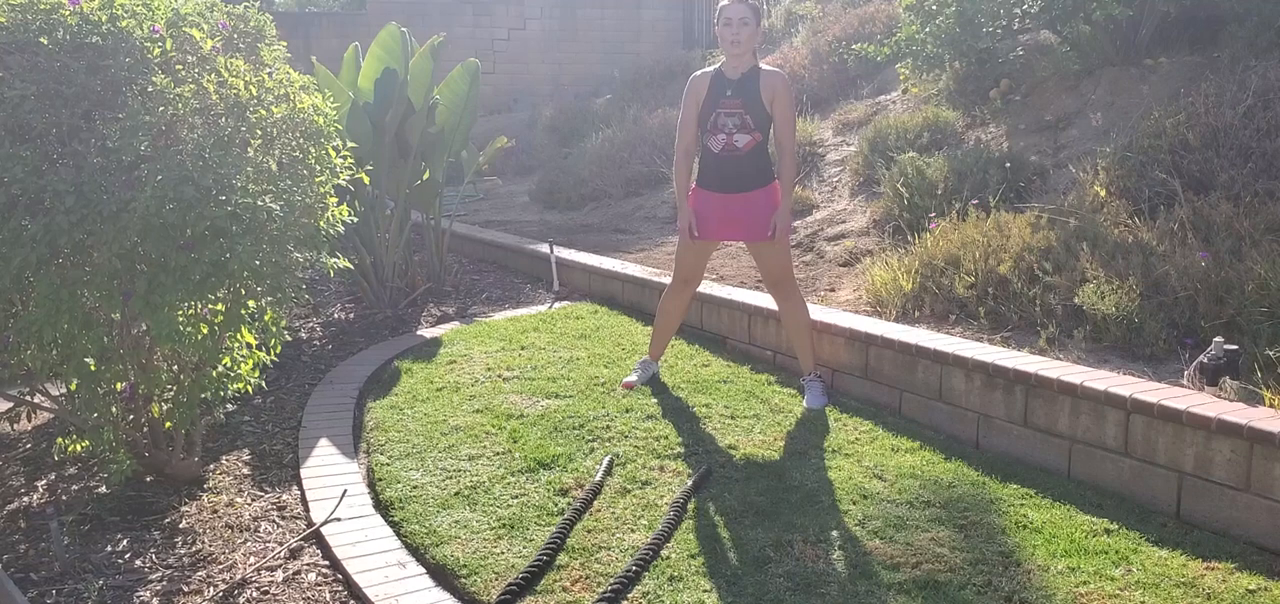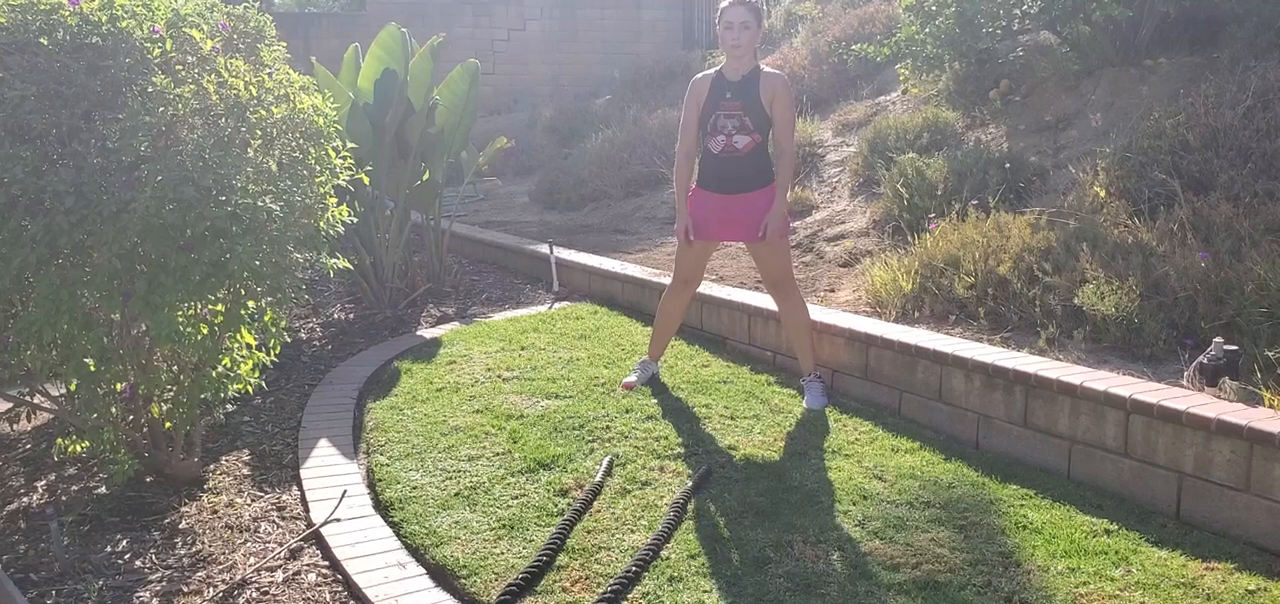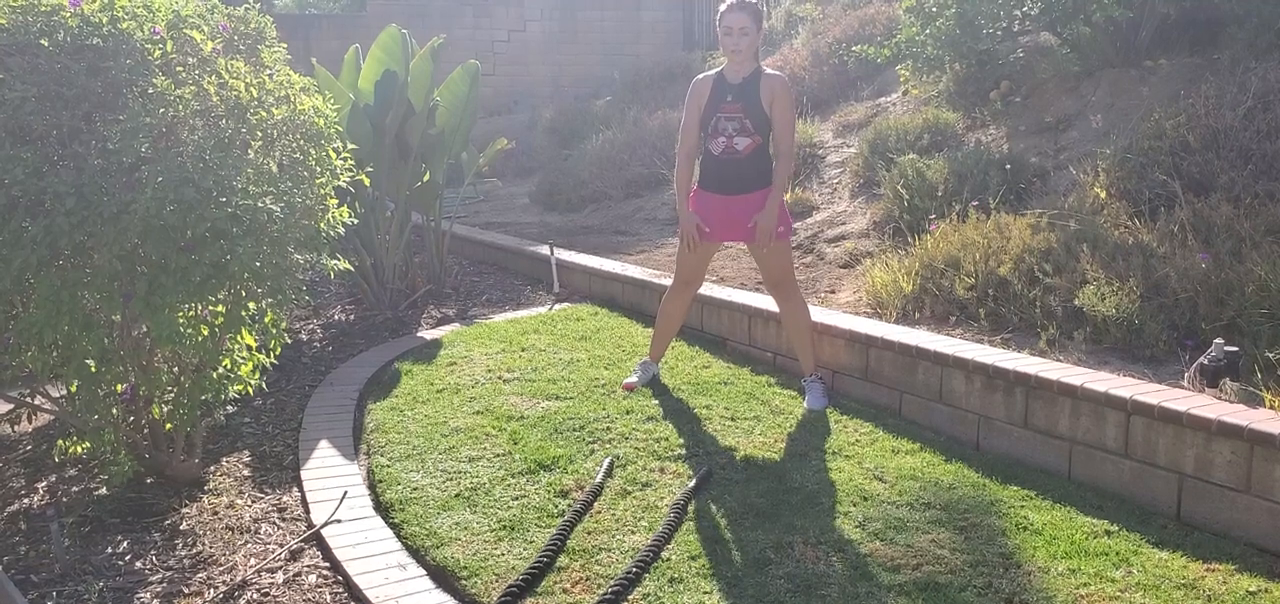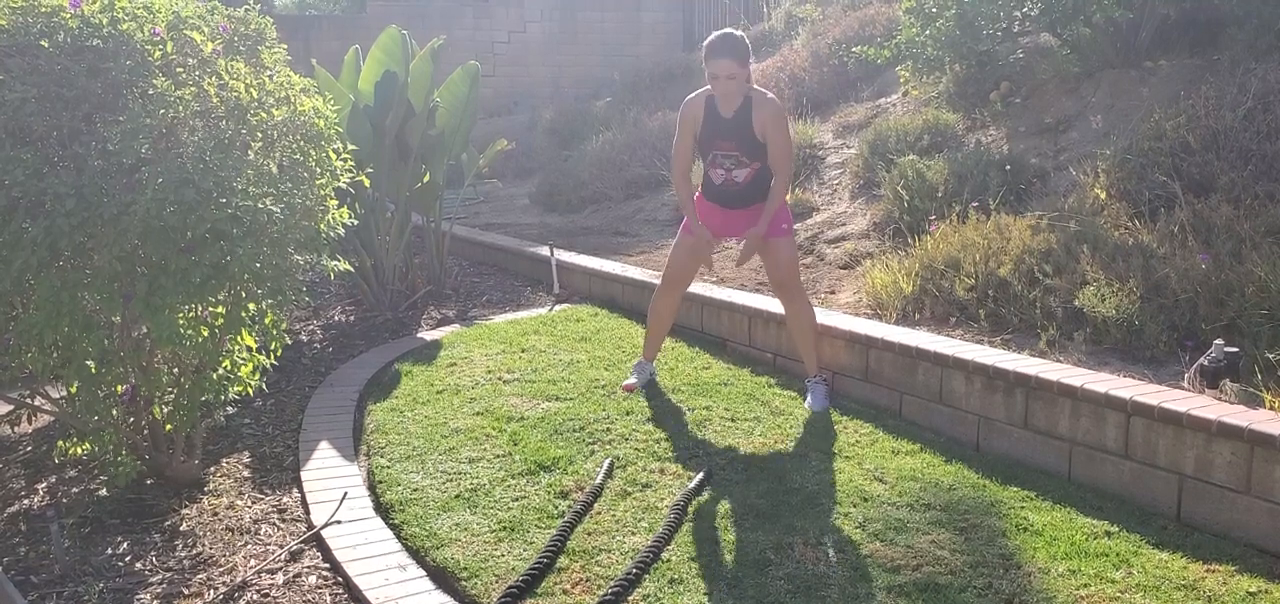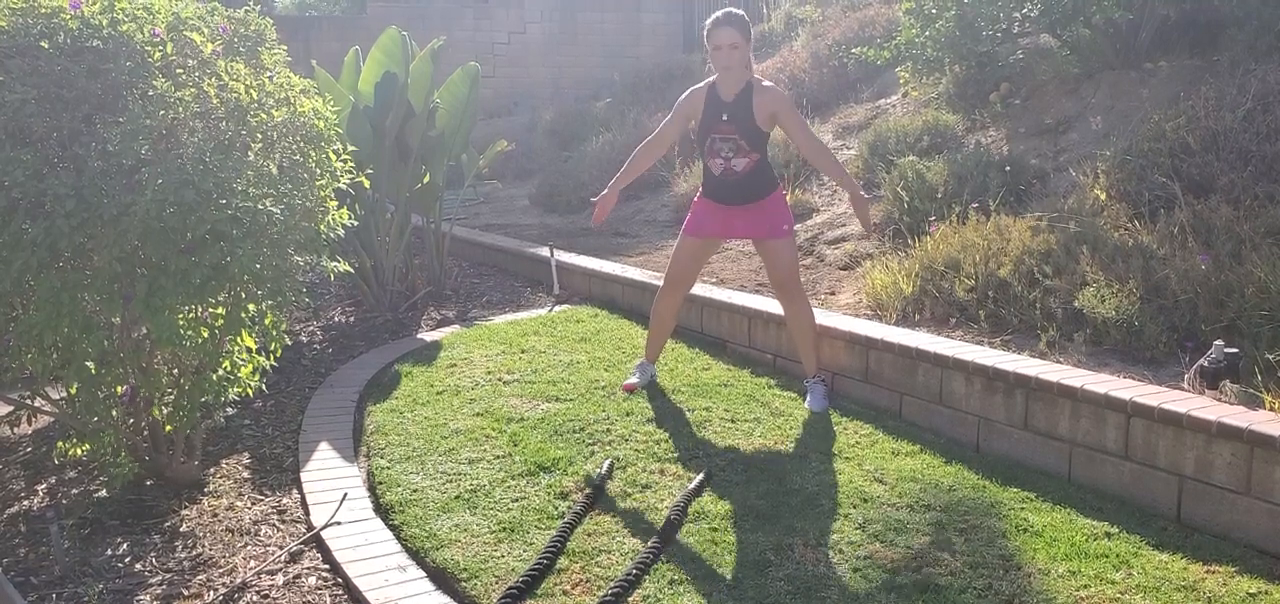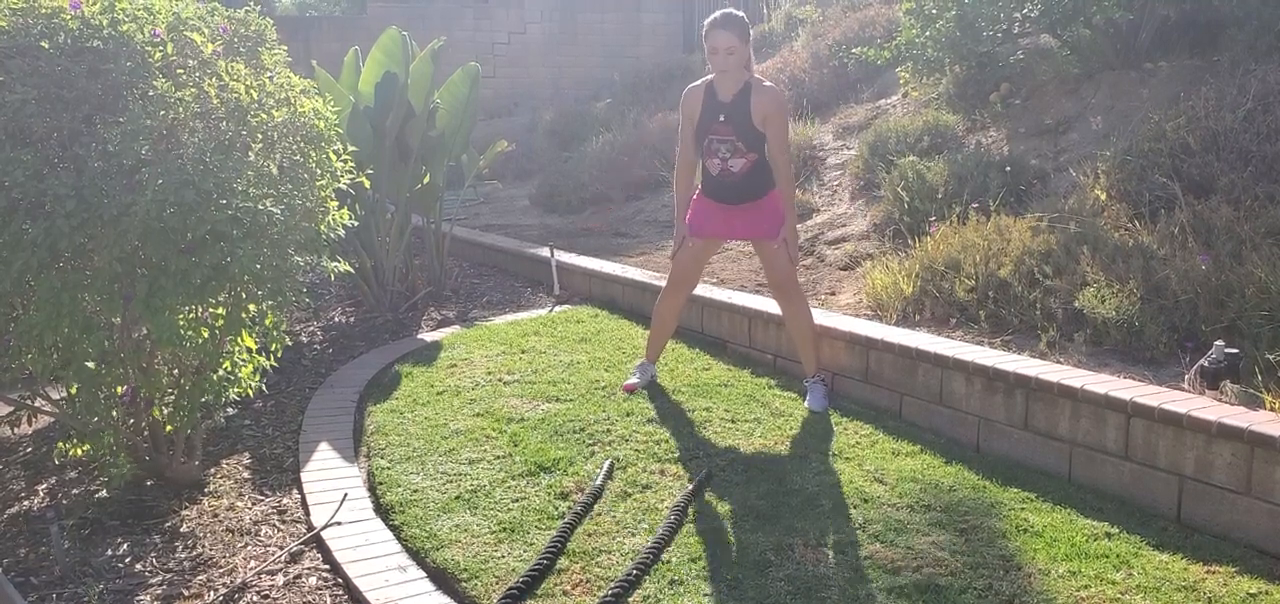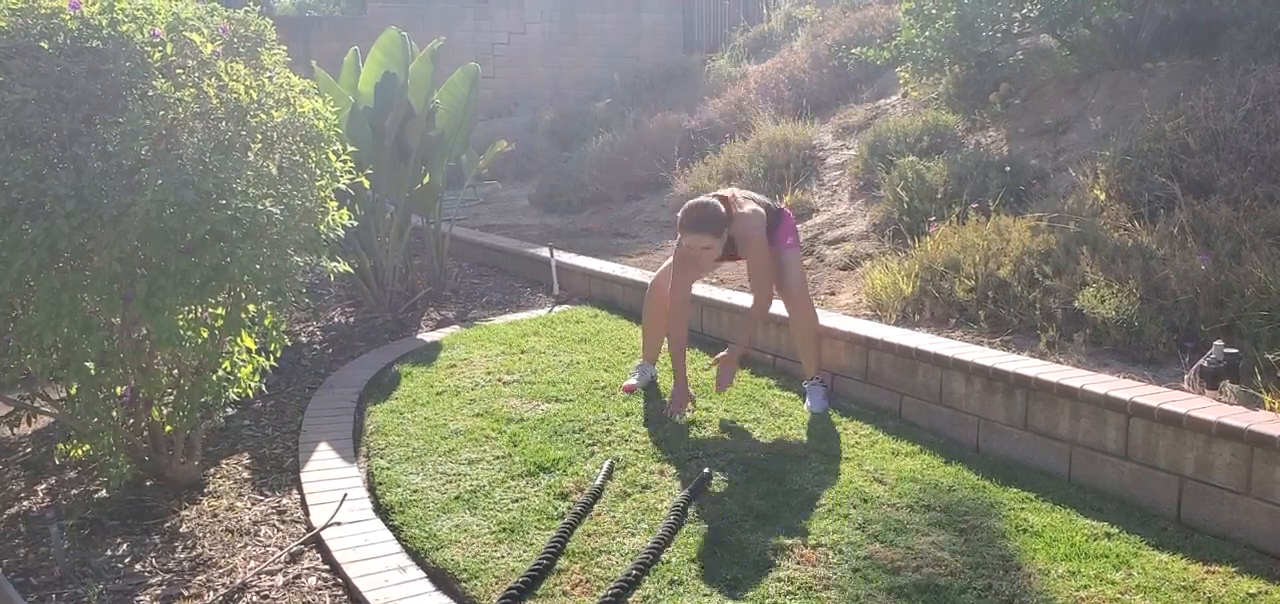
dt=0.7s
person 1, frame 1
left shoulder: (774, 81)
right shoulder: (700, 82)
left elbow: (787, 150)
right elbow: (684, 149)
left wrist: (785, 207)
right wrist: (682, 207)
left hip: (759, 198)
right hip: (708, 198)
left knee: (783, 286)
right knee: (682, 282)
left ankle: (812, 376)
right ankle: (650, 361)
person 1, frame 2
left shoulder: (773, 83)
right shoulder: (702, 84)
left elbow: (785, 151)
right elbow: (686, 150)
left wrist: (778, 208)
right wrist: (681, 209)
left hip: (757, 199)
right hip: (707, 198)
left knee: (783, 286)
right knee: (682, 283)
left ankle: (811, 377)
right ankle: (650, 362)
person 1, frame 3
left shoulder: (774, 85)
right shoulder: (702, 86)
left elbow: (785, 153)
right elbow: (686, 152)
left wrist: (771, 210)
right wrist: (683, 209)
left hip: (758, 201)
right hip: (708, 200)
left knee: (783, 287)
right knee: (683, 284)
left ankle: (812, 377)
right ankle: (650, 362)
person 1, frame 4
left shoulder: (767, 108)
right shoulder: (693, 107)
left elbow: (783, 173)
right elbow: (680, 173)
left wrist: (760, 230)
right wrist: (697, 227)
left hip: (762, 208)
right hip: (711, 207)
left knee: (789, 288)
right knee: (670, 284)
left ankle: (815, 378)
right ankle: (645, 364)
person 1, frame 5
left shoulder: (768, 97)
right shoulder: (696, 97)
left elbow: (811, 146)
right elbow: (656, 144)
left wrist: (854, 191)
right wrist: (613, 189)
left hip: (763, 204)
right hip: (711, 205)
left knee: (789, 290)
right knee: (672, 285)
left ankle: (814, 379)
right ankle: (647, 365)
person 1, frame 6
left shoulder: (767, 97)
right shoulder: (694, 97)
left elbow: (782, 162)
right elbow: (685, 161)
left wrist: (789, 221)
right wrist: (680, 220)
left hip: (761, 205)
right hip: (710, 205)
left knee: (787, 290)
right knee: (675, 286)
left ankle: (814, 379)
right ankle: (648, 365)
person 1, frame 7
left shoulder: (748, 227)
right shoulder: (690, 241)
left elbow: (762, 299)
right elbow: (676, 317)
left wrist: (734, 353)
right wrist: (681, 384)
left hip: (775, 226)
left knee: (796, 296)
right knee: (659, 290)
left ankle: (814, 381)
right ankle: (646, 365)
